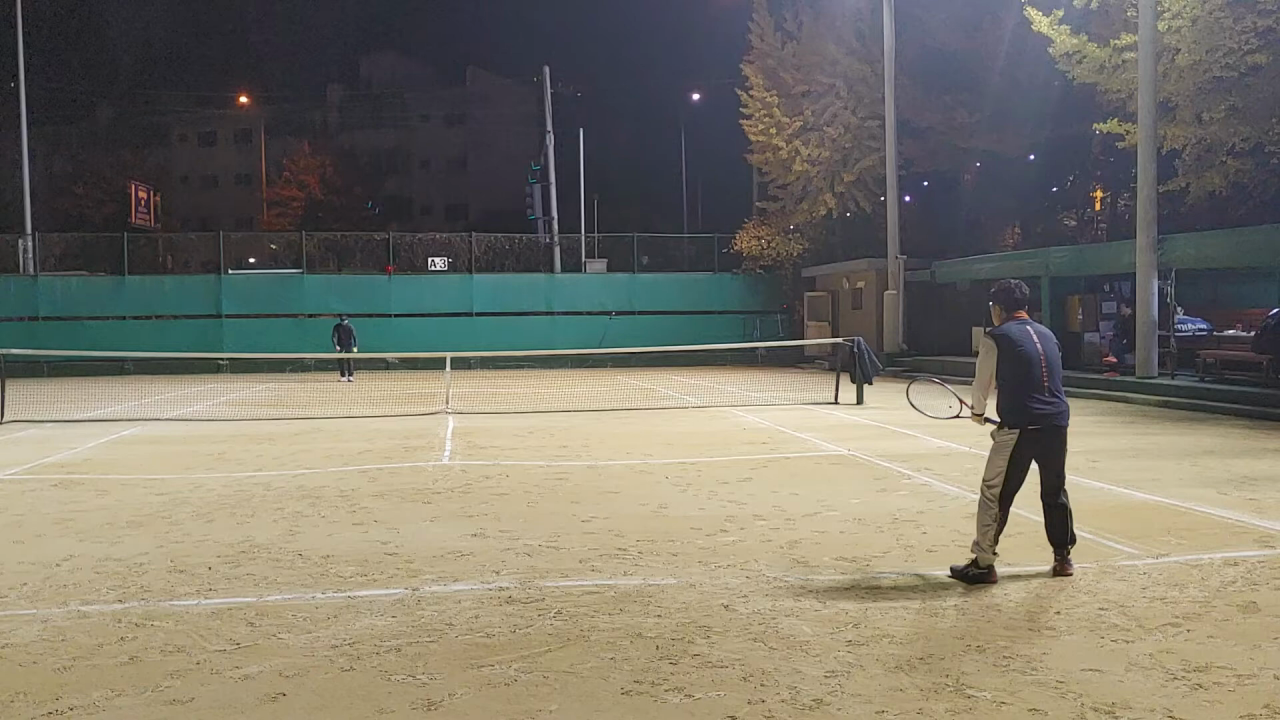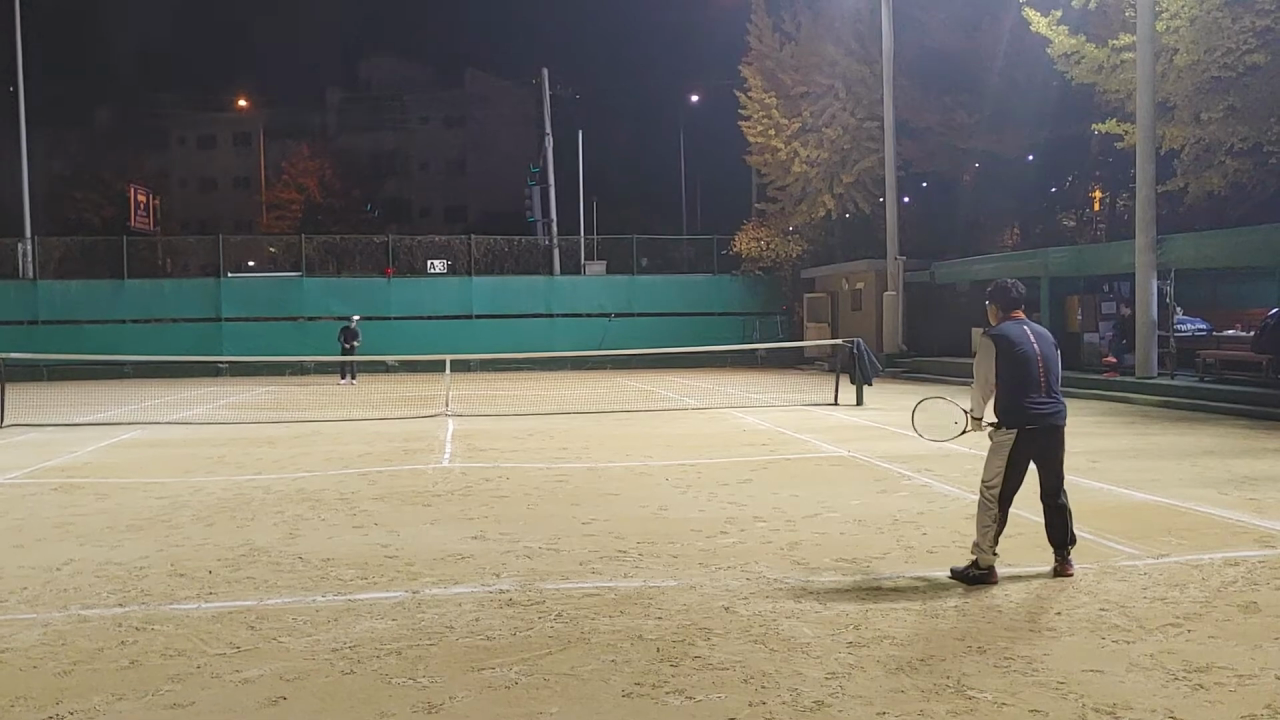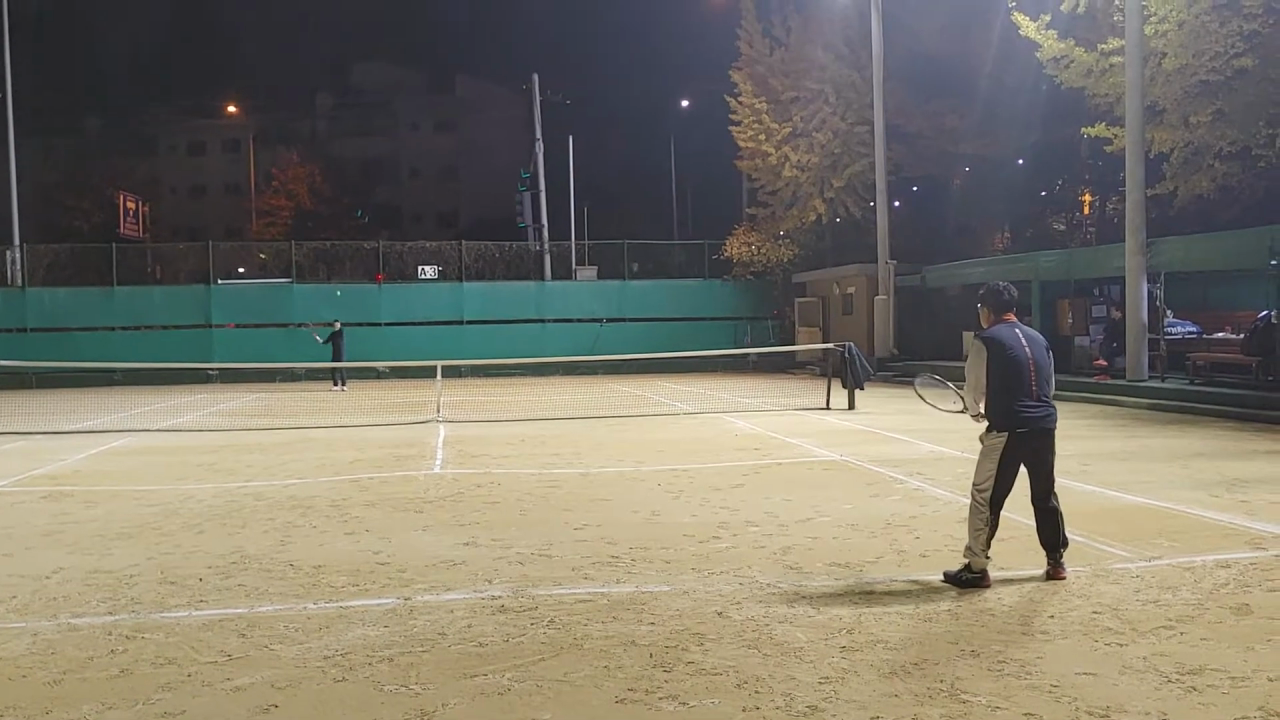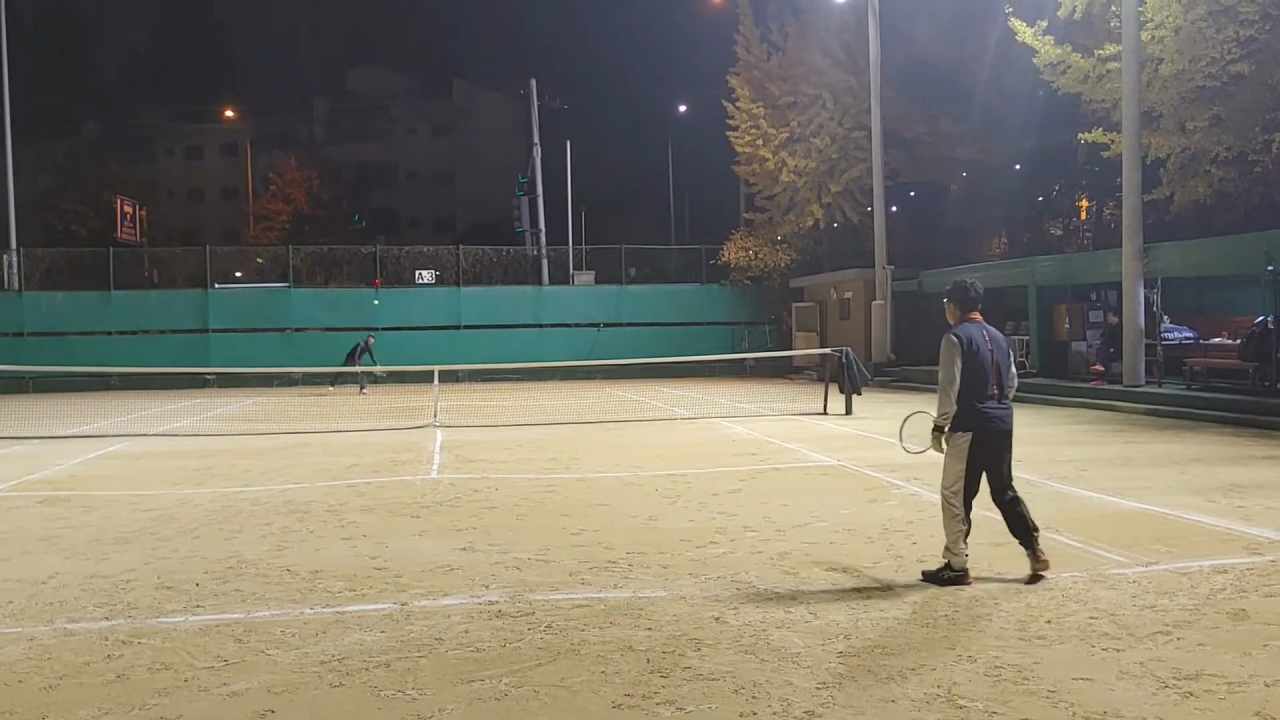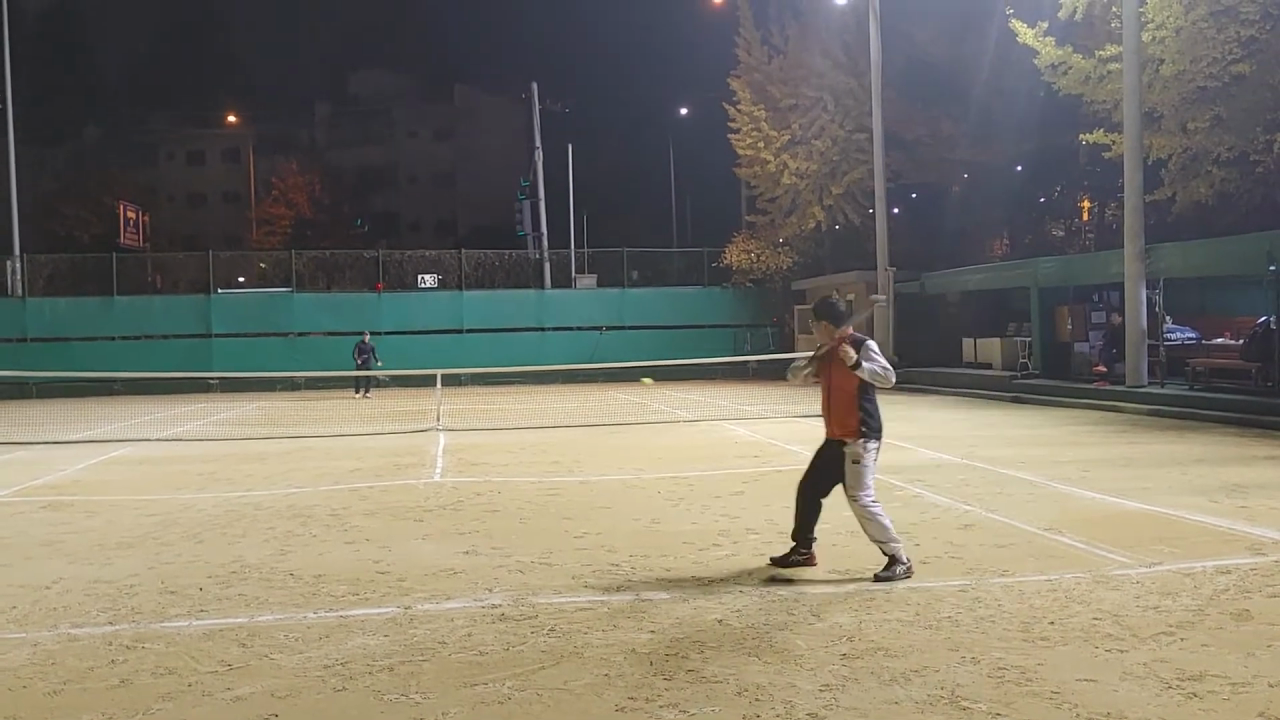
dt=1s
person 1, frame 1
left shoulder: (997, 338)
right shoulder: (1048, 335)
left elbow: (983, 383)
left wrist: (978, 411)
left hip: (1020, 427)
right hip: (1056, 422)
left knee: (995, 495)
right knee: (1055, 491)
left ankle: (983, 564)
right ankle: (1063, 557)
person 1, frame 2
left shoulder: (994, 337)
right shoulder: (1045, 335)
left elbow: (983, 384)
right elbow: (1054, 382)
left wrist: (976, 415)
left hip: (1017, 427)
right hip: (1053, 422)
left knee: (994, 495)
right knee: (1054, 492)
left ankle: (984, 565)
right ankle: (1063, 558)
person 1, frame 3
left shoulder: (987, 340)
right shoulder: (1038, 338)
left elbow: (974, 386)
right elbow: (1049, 386)
left wrist: (974, 410)
left hip: (1008, 430)
right hip: (1044, 425)
left knee: (985, 498)
right knee: (1045, 495)
left ankle: (976, 568)
right ankle: (1056, 561)
person 1, frame 4
left shoulder: (955, 338)
right shoulder: (997, 337)
left elbow: (949, 387)
right elbow: (1011, 382)
left wrist: (940, 426)
left hip: (971, 429)
right hip: (1002, 425)
left knee: (954, 496)
right knee: (1005, 491)
left ankle: (957, 566)
right ankle: (1034, 550)
person 1, frame 5
left shoulder: (864, 346)
right shoulder: (824, 353)
left elbow: (887, 377)
right elbow: (796, 377)
left wrist: (855, 362)
right wrist: (805, 365)
left hip: (861, 438)
right hip: (835, 439)
left knee: (861, 499)
right knee: (808, 490)
left ankle: (899, 560)
right ankle: (803, 549)
